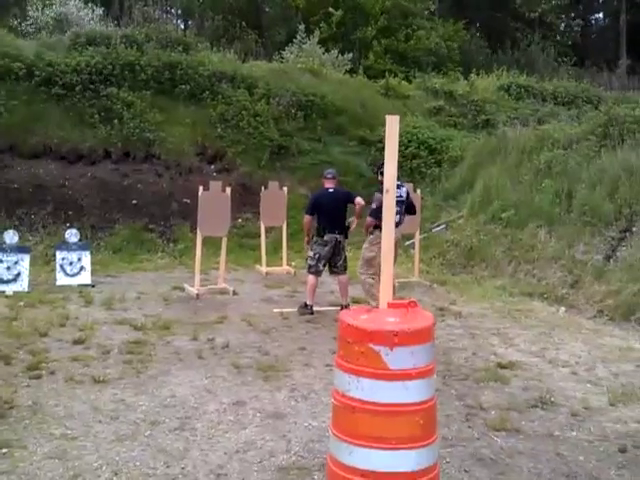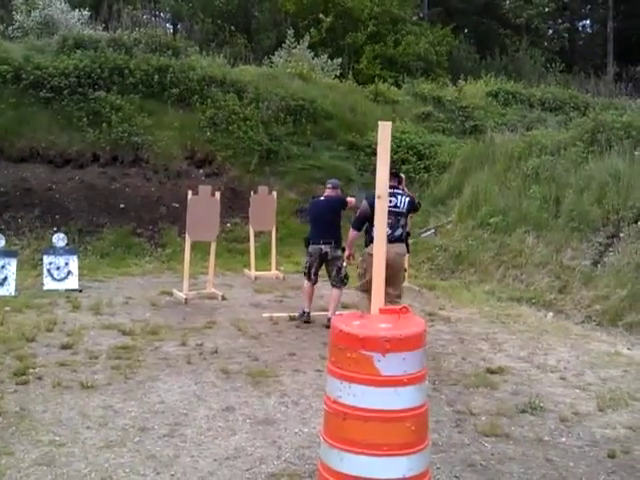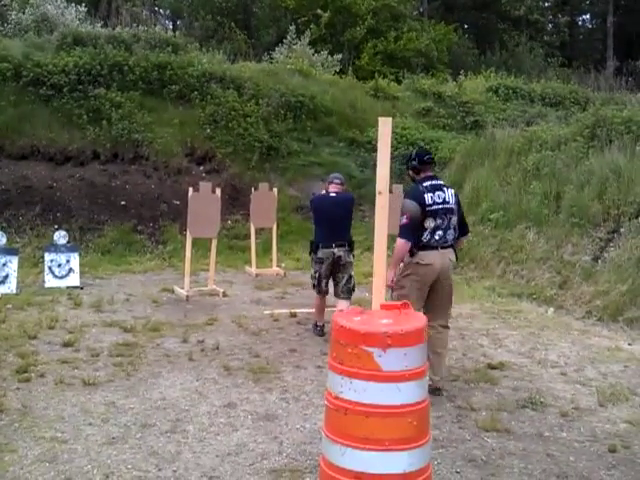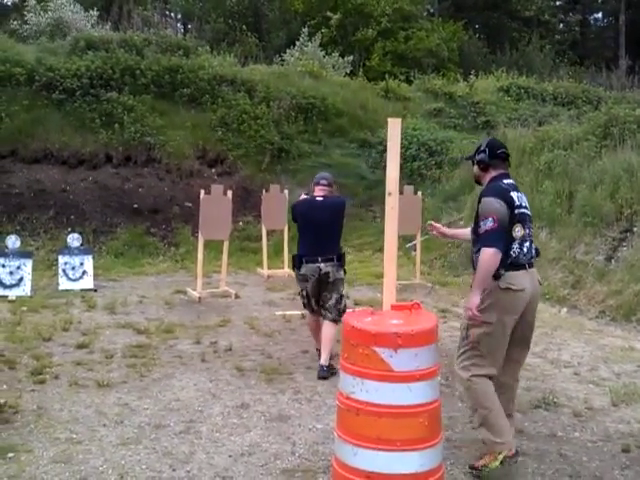
dt=1s
person 1, frame 1
left shoulder: (382, 192)
right shoulder: (403, 189)
left elbow: (372, 218)
right elbow: (412, 211)
left wrist: (367, 230)
left hip: (380, 235)
right hip: (394, 234)
left knee: (366, 271)
left ankle: (377, 304)
person 1, frame 2
left shoulder: (372, 198)
right shoulder: (406, 199)
left elbow: (356, 225)
right elbow: (416, 206)
left wrist: (348, 248)
right wrist: (404, 189)
right hip: (398, 250)
left knee: (366, 289)
right knee: (394, 295)
person 1, frame 3
left shoulder: (415, 194)
right shoulder: (450, 193)
left elbow: (405, 236)
right elbow: (462, 232)
left wrist: (392, 268)
left hip: (421, 260)
right hip: (446, 259)
right knee: (439, 321)
right ankle: (435, 380)
person 1, frame 4
left shoulder: (492, 194)
right shoulder: (516, 193)
left elbow: (491, 248)
left wrist: (476, 293)
right wrist: (447, 233)
left hip: (503, 286)
right hip: (528, 282)
left knee: (473, 366)
right knee: (507, 367)
left ankle: (499, 444)
right ankle: (503, 439)
person 2, frame 1
left shoulder: (317, 196)
right shoulder: (344, 193)
left elbow: (307, 219)
right elbow: (361, 203)
left wrist: (307, 235)
right wrist: (355, 218)
left hip: (323, 237)
right hip: (339, 237)
left knee: (314, 271)
right knee: (341, 272)
left ankle: (308, 305)
right ankle: (345, 305)
person 2, frame 2
left shoulder: (312, 204)
right shoulder: (337, 201)
right elbow: (352, 202)
right wrist: (348, 199)
left hip: (313, 247)
right hip: (332, 248)
left knee: (309, 280)
right knee: (338, 283)
left ankle: (306, 312)
right ankle: (330, 317)
person 2, frame 3
left shoulder: (316, 200)
right shoulder: (349, 199)
left hip: (322, 251)
right hip: (344, 251)
left knee: (320, 291)
right knee: (344, 294)
left ankle: (319, 325)
person 2, frame 4
left shoulder: (299, 206)
right shoulder: (339, 204)
left hip: (306, 267)
right hip: (332, 267)
left knee: (313, 312)
right knee: (331, 316)
left ankle: (320, 351)
right ankle: (324, 364)
